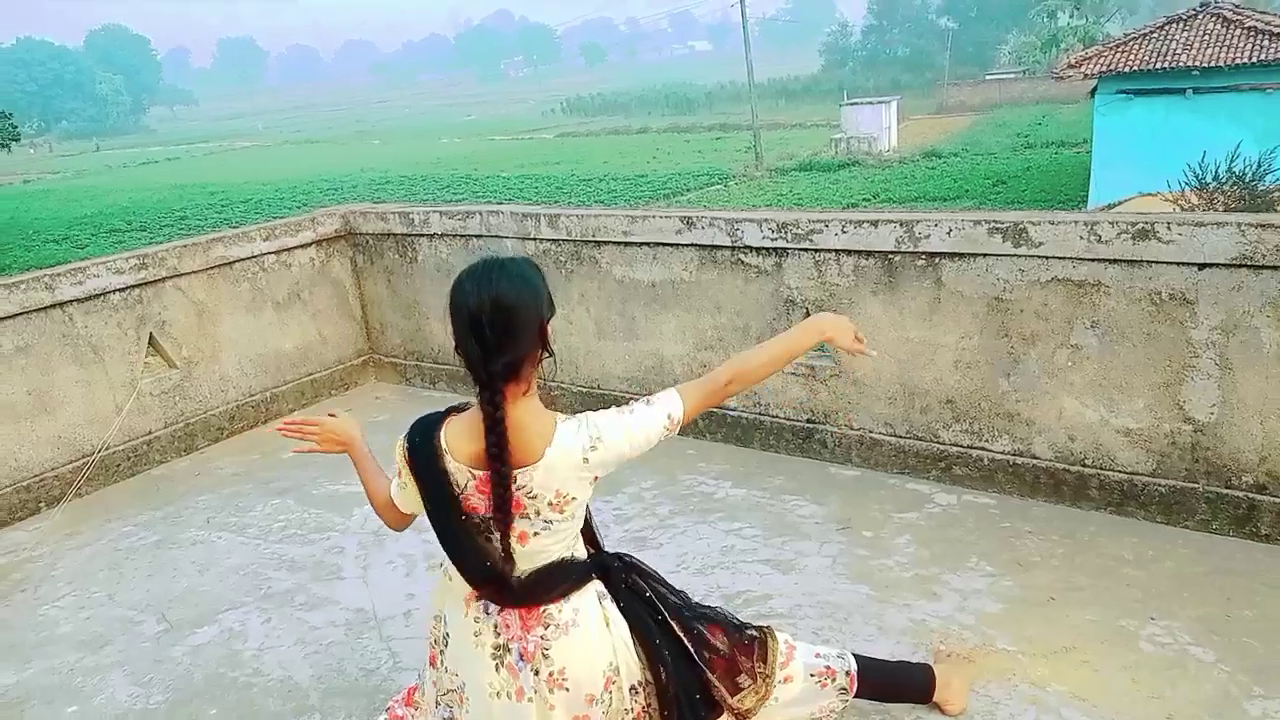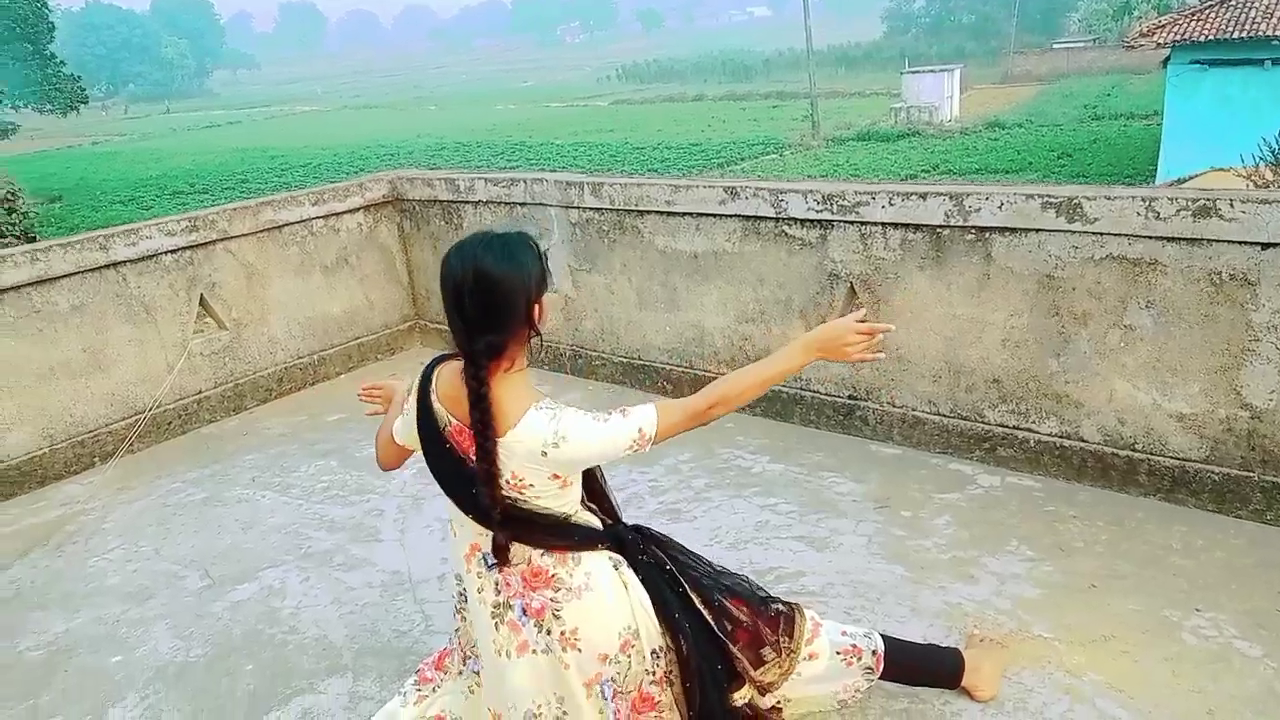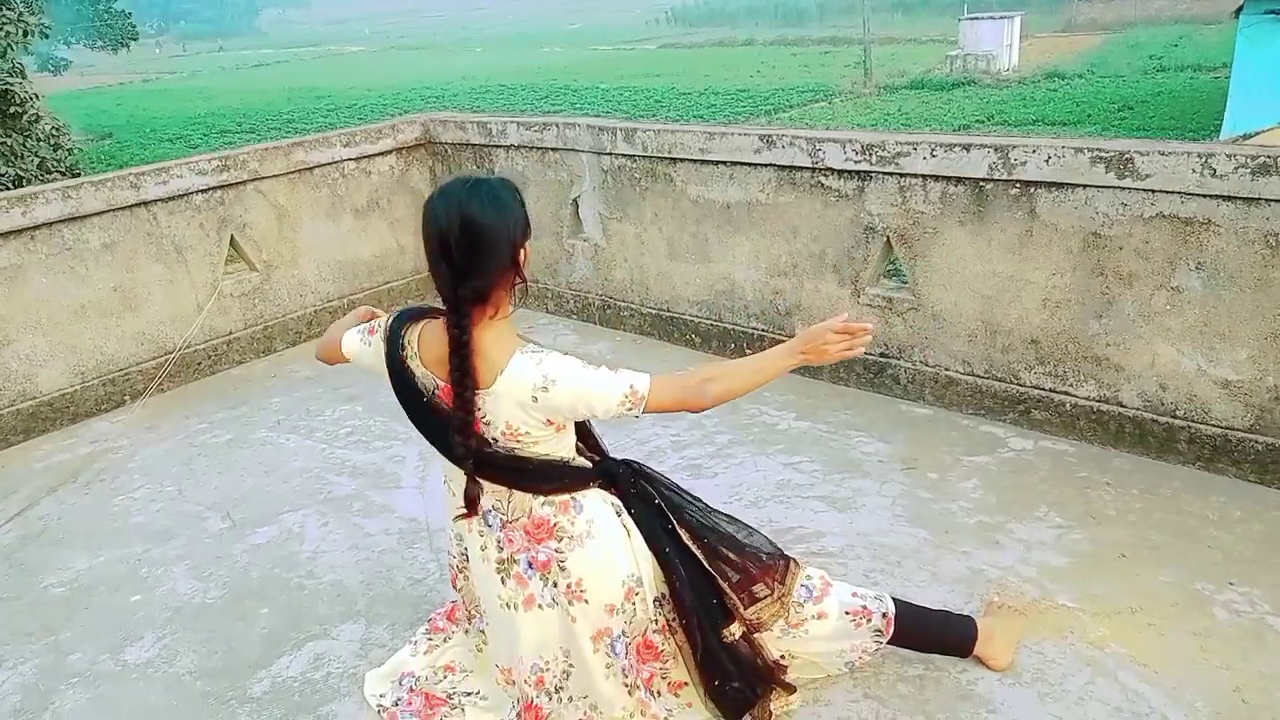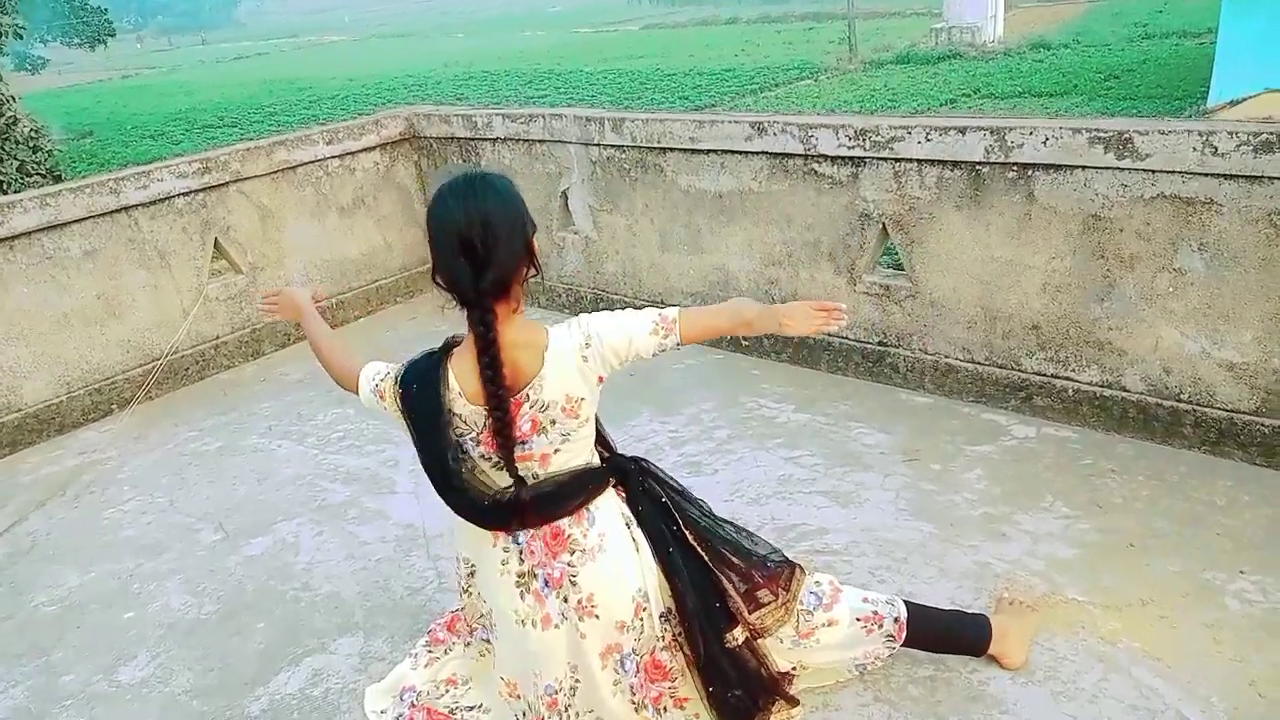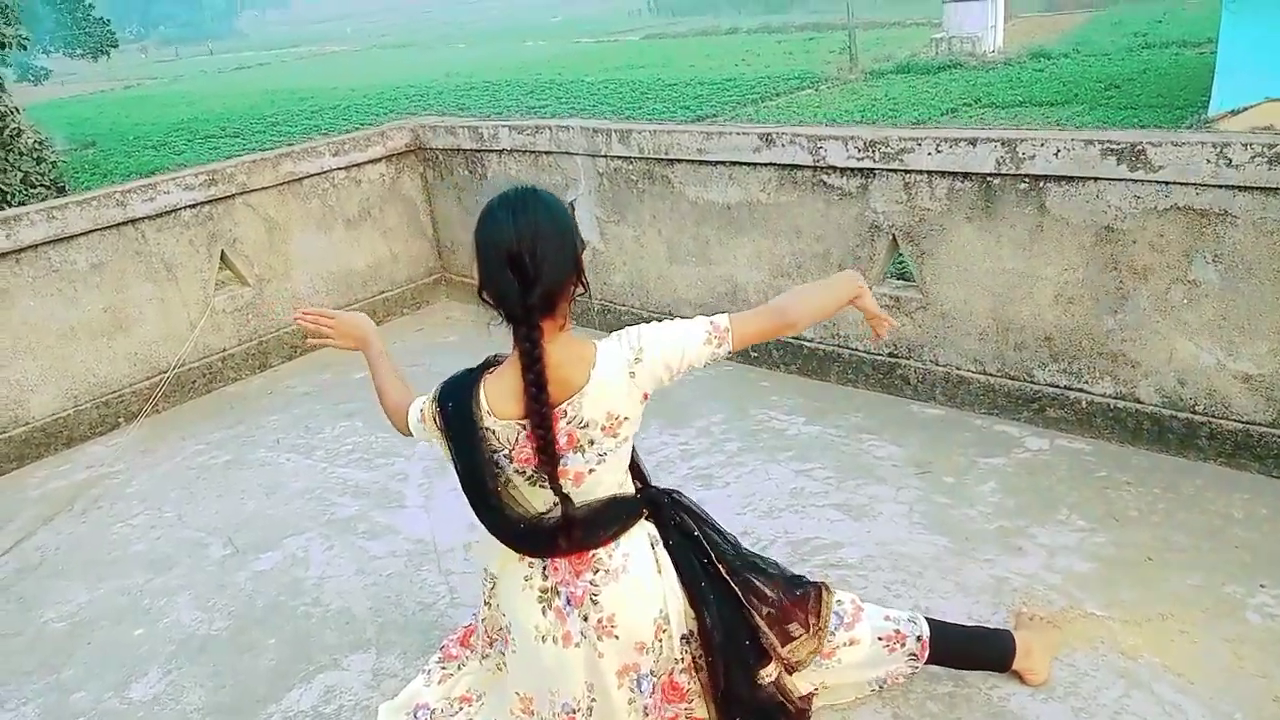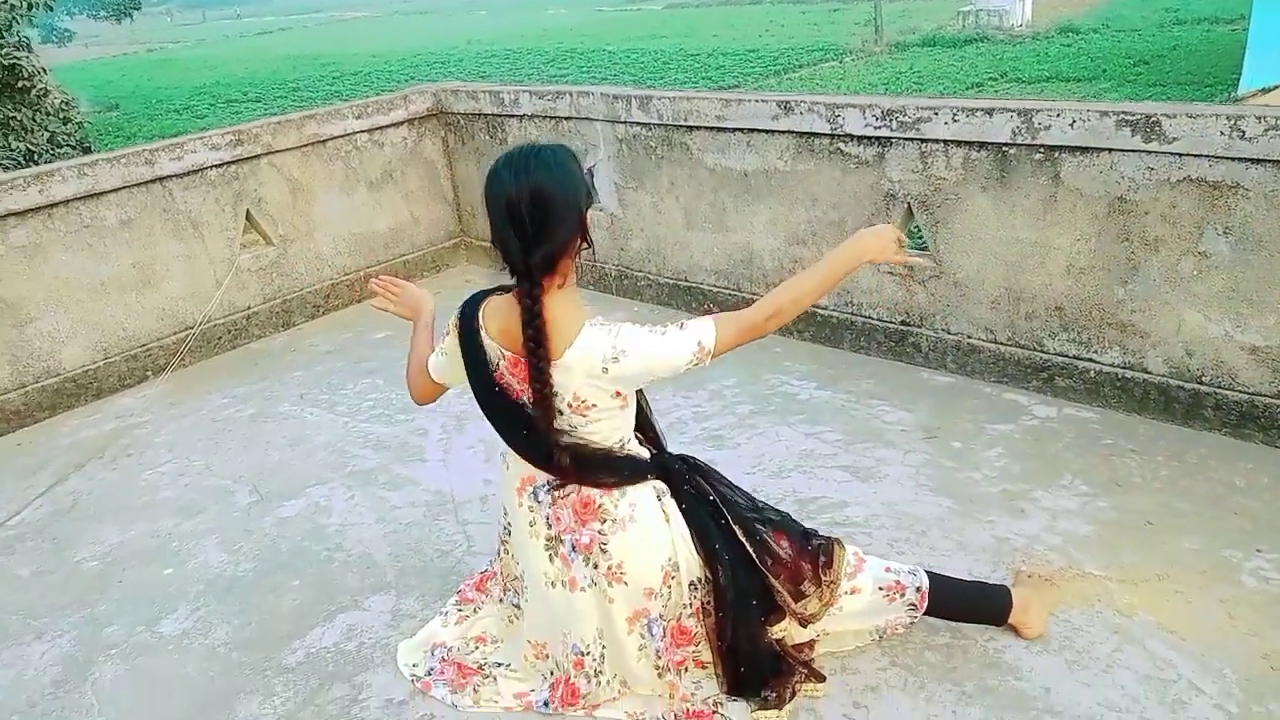
dt=0.4s
person 1, frame 1
left shoulder: (430, 442)
right shoulder: (580, 444)
left elbow: (394, 515)
right elbow: (713, 387)
left wrist: (353, 444)
right wrist: (814, 329)
left hip: (483, 648)
right hip: (573, 635)
right knee: (737, 659)
person 1, frame 2
left shoulder: (437, 384)
right shoulder: (552, 432)
left elbow: (388, 455)
right elbow: (701, 408)
right wrist: (814, 345)
left hip: (502, 613)
right hip: (583, 604)
right knee: (754, 632)
right ankle: (961, 668)
person 1, frame 3
left shoulder: (408, 342)
right shoulder: (542, 379)
left elbow: (330, 344)
right elbow: (696, 393)
left wrist: (356, 316)
right wrist: (798, 351)
left hip: (499, 567)
right hip: (587, 554)
right knee: (761, 589)
person 1, frame 4
left shoulder: (428, 385)
right shoulder: (579, 346)
left elbow: (350, 375)
right elbow: (712, 318)
left wrist: (306, 312)
right wrist: (783, 316)
left hip: (512, 584)
right hip: (604, 562)
right knee: (771, 597)
person 1, frame 5
left shoulder: (465, 402)
right shoulder: (624, 363)
left elbow: (404, 414)
right elbow: (776, 317)
left wrist: (370, 342)
right wrist: (852, 284)
left hip: (533, 606)
right hip: (626, 587)
right knee: (799, 617)
person 1, frame 6
left shoulder: (477, 321)
right shoulder: (607, 351)
left elbow: (422, 388)
right elbow: (752, 322)
left wrist: (421, 314)
right wrist: (853, 251)
left hip: (546, 543)
right hip: (631, 540)
right knee: (796, 565)
